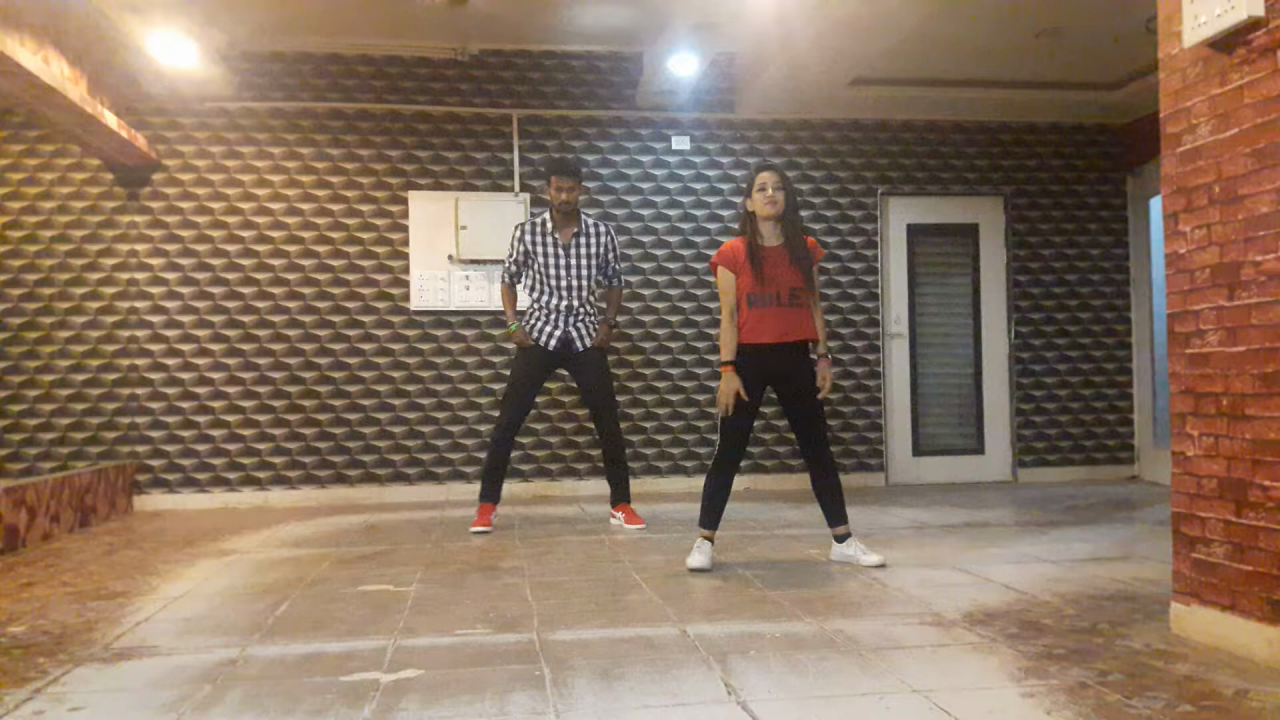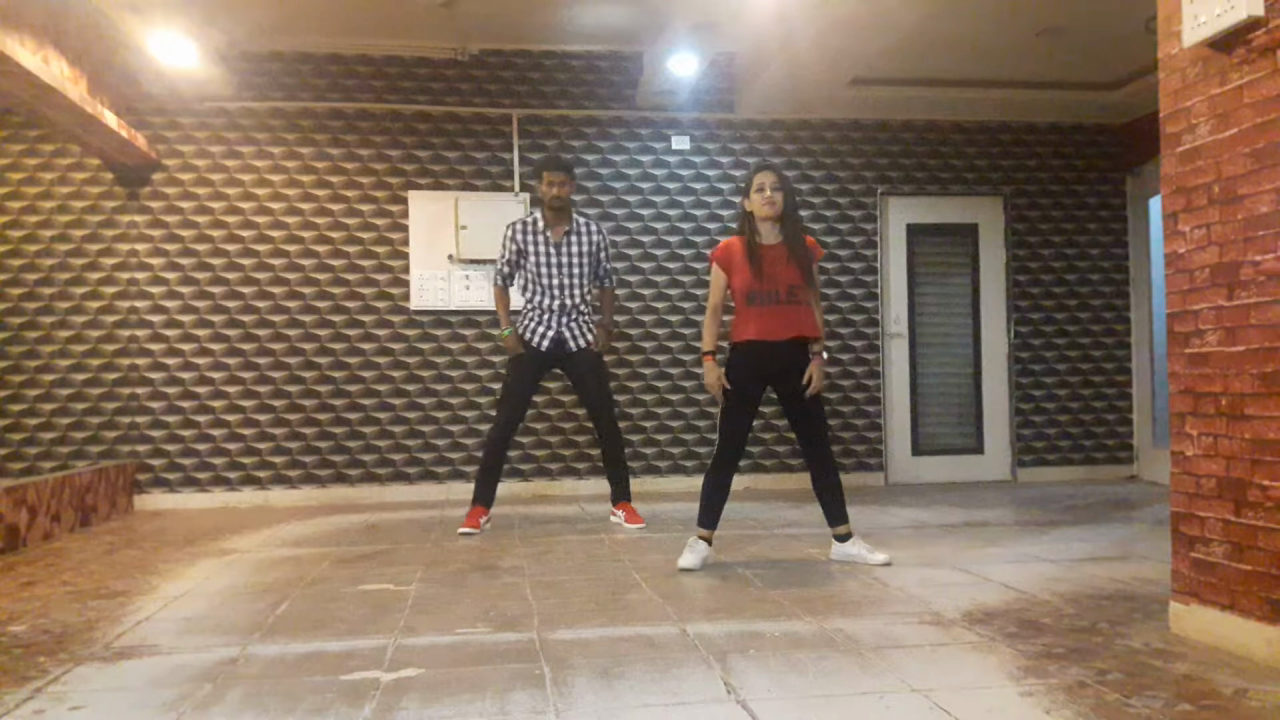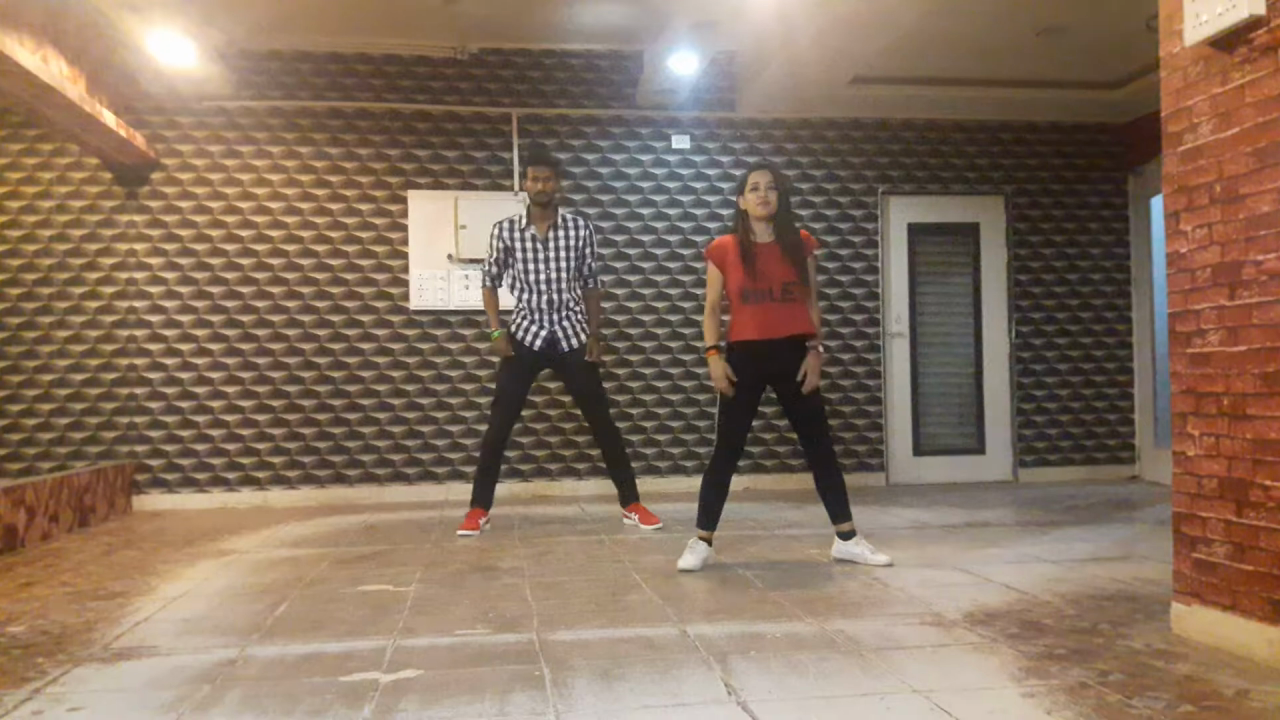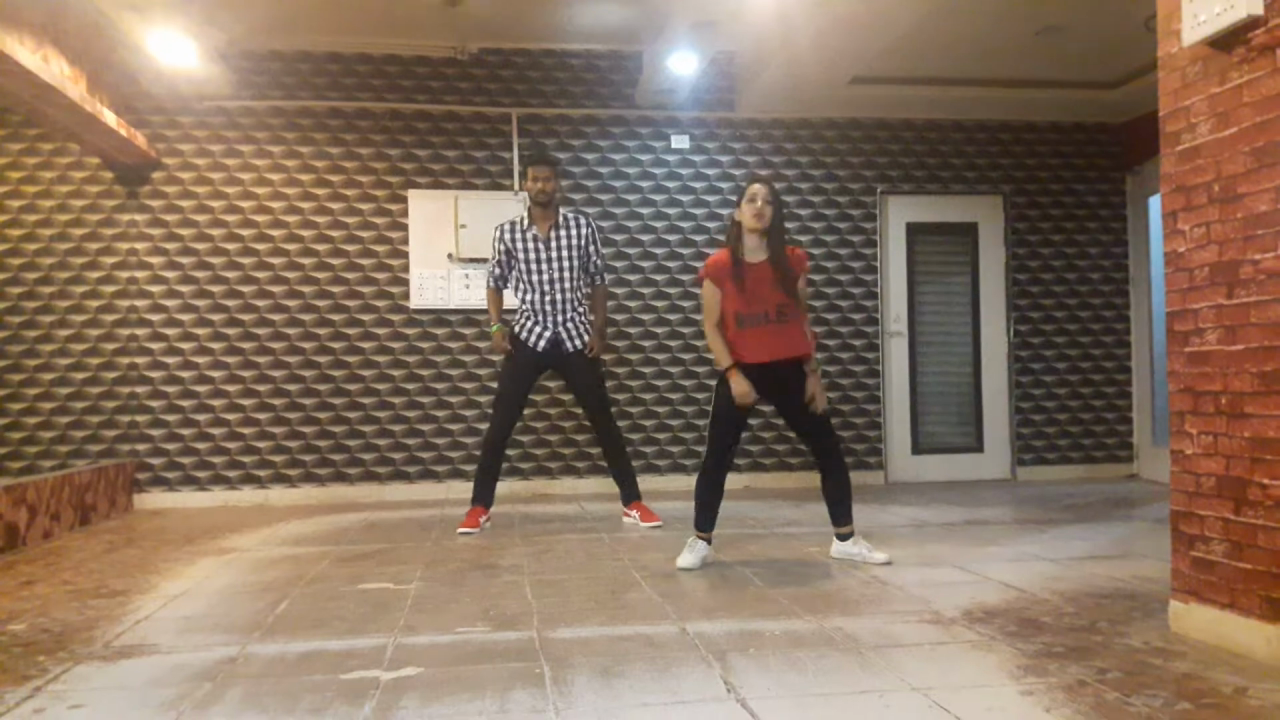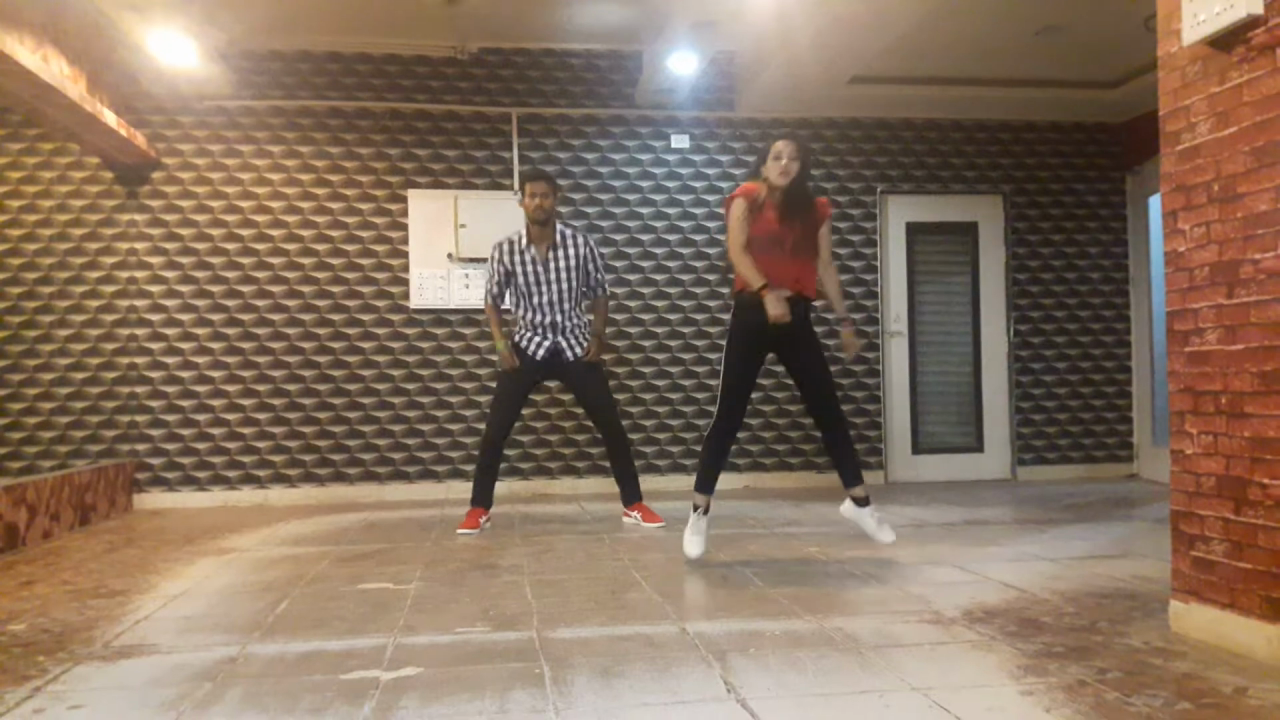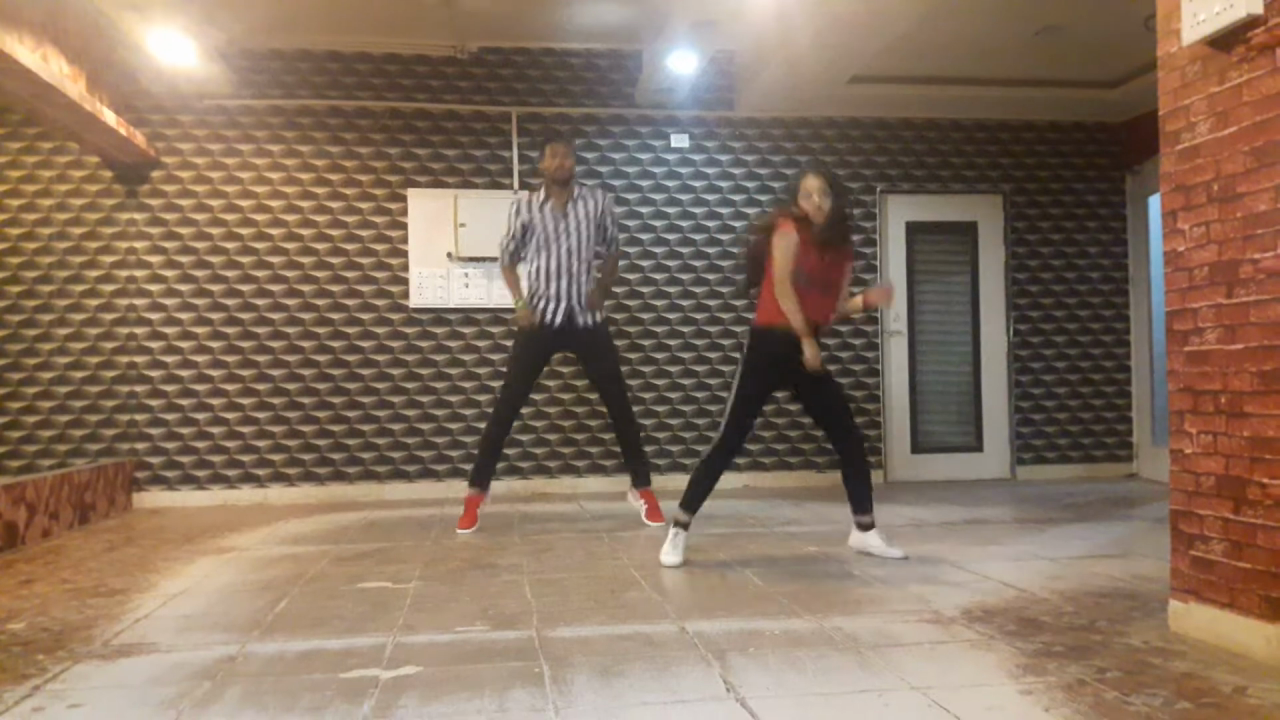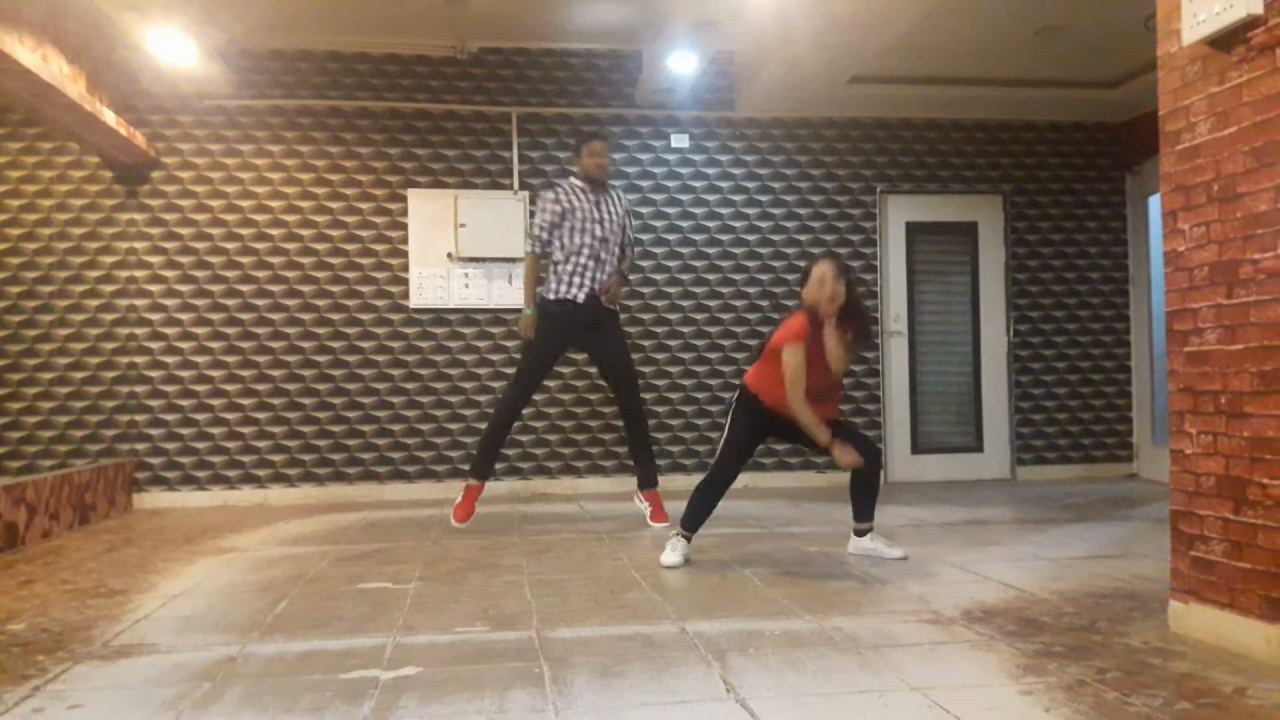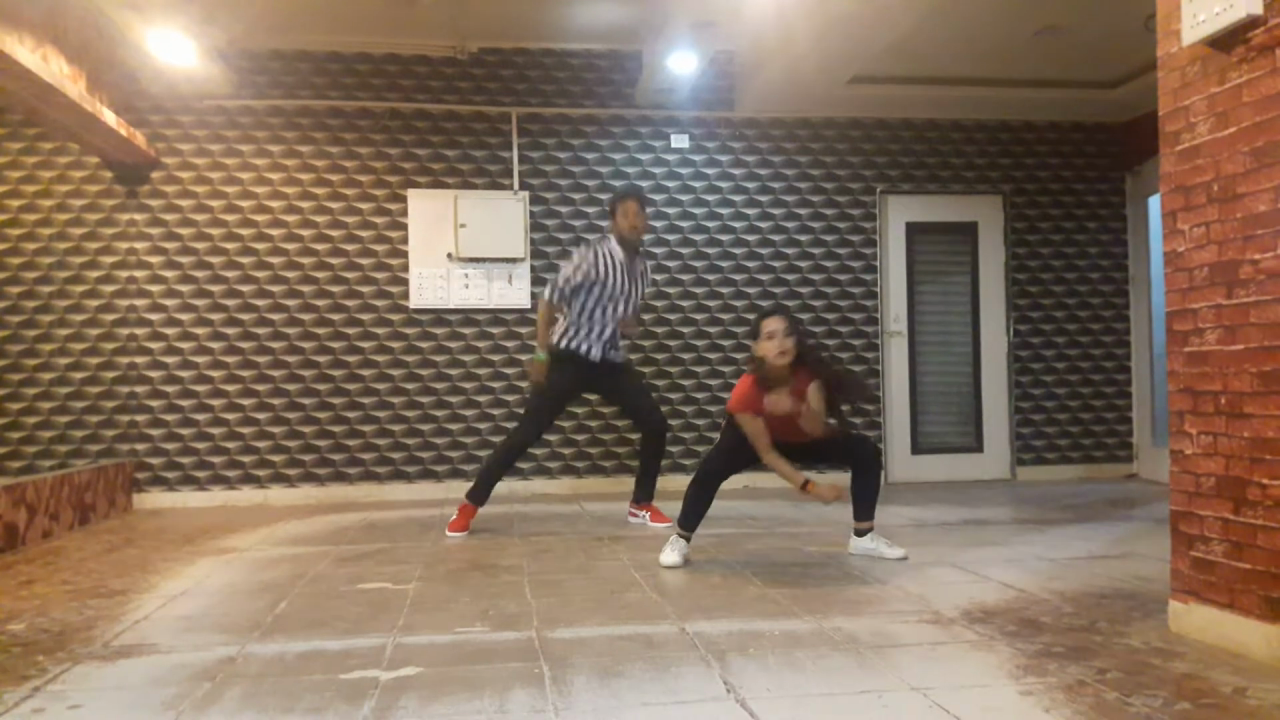
dt=0.2s
person 1, frame 1
left shoulder: (602, 233)
right shoulder: (527, 231)
left elbow: (614, 281)
right elbow: (509, 279)
left wrist: (609, 322)
right wrist: (514, 324)
left hip: (585, 336)
right hip: (540, 335)
left knee: (608, 419)
right knee: (510, 418)
left ankle: (620, 504)
right ankle: (488, 503)
person 1, frame 2
left shoulder: (593, 232)
right shoulder: (518, 231)
left elbow: (604, 283)
right elbow: (502, 282)
left wrist: (606, 325)
right wrist: (507, 329)
left hip: (579, 336)
right hip: (533, 336)
left knee: (605, 418)
right knee: (506, 420)
left ankle: (621, 502)
right ankle: (480, 506)
person 1, frame 3
left shoulder: (580, 228)
right shoulder: (505, 230)
left elbow: (591, 284)
right elbow: (490, 282)
left wrist: (595, 334)
right wrist: (496, 330)
left hip: (572, 337)
right hip: (525, 337)
left knee: (601, 420)
right knee: (500, 423)
left ankle: (631, 503)
right ankle: (479, 509)
person 1, frame 4
left shoulder: (582, 227)
right shoulder: (508, 232)
left elbow: (597, 281)
right elbow: (495, 284)
left wrist: (599, 329)
right wrist: (496, 326)
left hip: (575, 337)
right hip: (529, 337)
left knee: (603, 420)
right knee: (501, 422)
left ankle: (632, 502)
right ankle: (480, 506)
person 1, frame 5
left shoulder: (579, 244)
right shoulder: (506, 250)
left elbow: (599, 291)
right elbow: (493, 300)
left wrist: (597, 338)
right wrist: (502, 344)
left hip: (575, 350)
right hip: (528, 349)
left knee: (610, 424)
right knee: (497, 426)
left ankle: (633, 504)
right ankle: (479, 507)
person 1, frame 6
left shoulder: (597, 201)
right shoulder: (525, 207)
left elbow: (611, 249)
right elbow: (509, 258)
left wrist: (603, 287)
right wrist: (521, 303)
left hip: (587, 319)
right hip: (542, 318)
left knee: (618, 401)
right knee: (510, 402)
left ankle: (641, 487)
right ankle: (477, 492)
person 1, frame 7
left shoulder: (620, 202)
right shoulder: (558, 196)
right elbow: (535, 252)
left wrist: (618, 279)
right wrist: (529, 308)
left hip: (602, 311)
right hip: (561, 307)
left knee: (630, 397)
right knee: (521, 389)
left ankle: (648, 491)
right ankle: (476, 480)
person 1, frame 8
left shoulder: (642, 268)
right shoulder: (592, 256)
right elbow: (550, 302)
left wrist: (629, 327)
right wrist: (542, 354)
left hip: (610, 362)
right hip: (570, 359)
left knee: (654, 423)
right knee: (530, 430)
left ankle: (641, 505)
right ankle: (471, 504)
person 2, frame 1
left shoulder: (805, 248)
right shoulder: (731, 254)
left elbow: (814, 307)
right elbow: (729, 315)
left wrist: (824, 357)
right wrist: (727, 369)
left hip: (795, 358)
right hip: (749, 359)
left knee: (817, 449)
right knee: (730, 452)
left ankle: (843, 540)
right ankle: (705, 541)
person 2, frame 2
left shoulder: (805, 247)
right shoulder: (728, 252)
left elbow: (814, 306)
right elbow: (714, 310)
left wrist: (818, 355)
right wrist: (708, 358)
left hip: (794, 356)
right hip: (747, 357)
left knee: (819, 449)
right knee: (729, 451)
left ankle: (843, 540)
right ankle: (702, 541)
person 2, frame 3
left shoulder: (801, 244)
right shoulder: (723, 250)
left elbow: (811, 303)
right elbow: (712, 310)
left wrist: (816, 350)
right wrist: (713, 353)
left hip: (793, 354)
right hip: (744, 356)
left knee: (819, 446)
right knee: (726, 452)
left ankle: (847, 539)
right ankle: (702, 542)
person 2, frame 4
left shoulder: (793, 261)
right shoulder: (719, 266)
left elbow: (801, 319)
right elbow: (711, 327)
left wrist: (813, 371)
right wrist: (732, 372)
left hip: (788, 371)
right hip: (741, 371)
left knee: (828, 449)
right knee: (718, 457)
left ankle: (847, 539)
right ankle: (701, 541)
person 2, frame 5
left shoulder: (815, 209)
right shoulder: (747, 197)
left elbow: (825, 269)
right elbow: (737, 252)
left wrist: (844, 320)
right wrist: (765, 291)
left hip: (797, 316)
right hip: (752, 312)
left knee: (827, 410)
right knee: (729, 415)
left ankle: (858, 501)
right ankle: (700, 513)
person 2, frame 6
left shoulder: (838, 246)
right shoulder: (789, 228)
left elbow: (836, 306)
right elbow: (781, 282)
left wrist: (866, 299)
right wrist: (805, 338)
left hip: (808, 353)
right hip: (771, 347)
left knee: (848, 439)
right knee: (731, 439)
left ankle: (865, 530)
right ankle: (679, 528)
person 2, frame 7
left shoulder: (844, 323)
right shoulder: (798, 331)
left elbow: (838, 367)
right elbow: (796, 401)
left wrist: (831, 318)
right wrist: (832, 443)
left hip: (808, 411)
right hip: (758, 408)
left knee: (868, 456)
right knee: (726, 470)
left ankle: (863, 536)
right ankle: (681, 539)
person 2, frame 8
left shoulder: (810, 371)
right shoulder: (747, 391)
left elbow: (820, 429)
right elbow: (766, 452)
left wrist: (802, 412)
right wrist: (807, 485)
left hip: (799, 439)
right hip: (749, 439)
left knee: (866, 453)
right knee: (712, 469)
left ankle: (863, 536)
right ankle: (681, 540)
